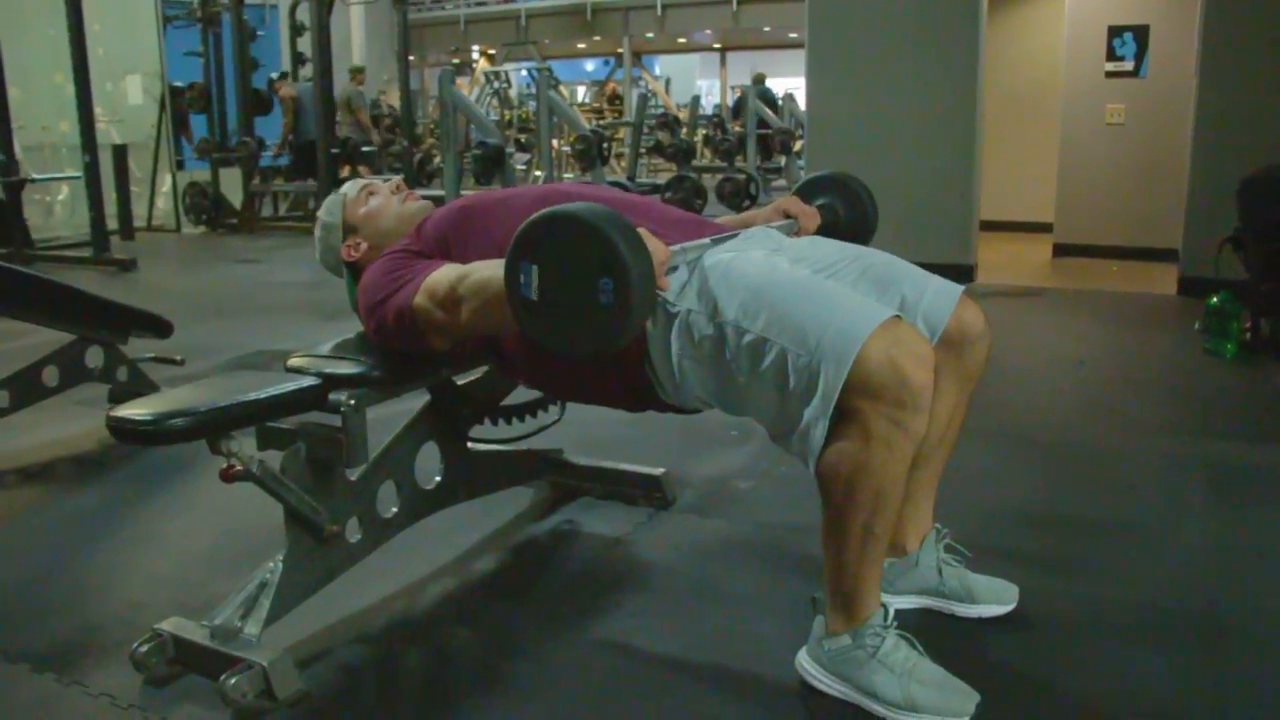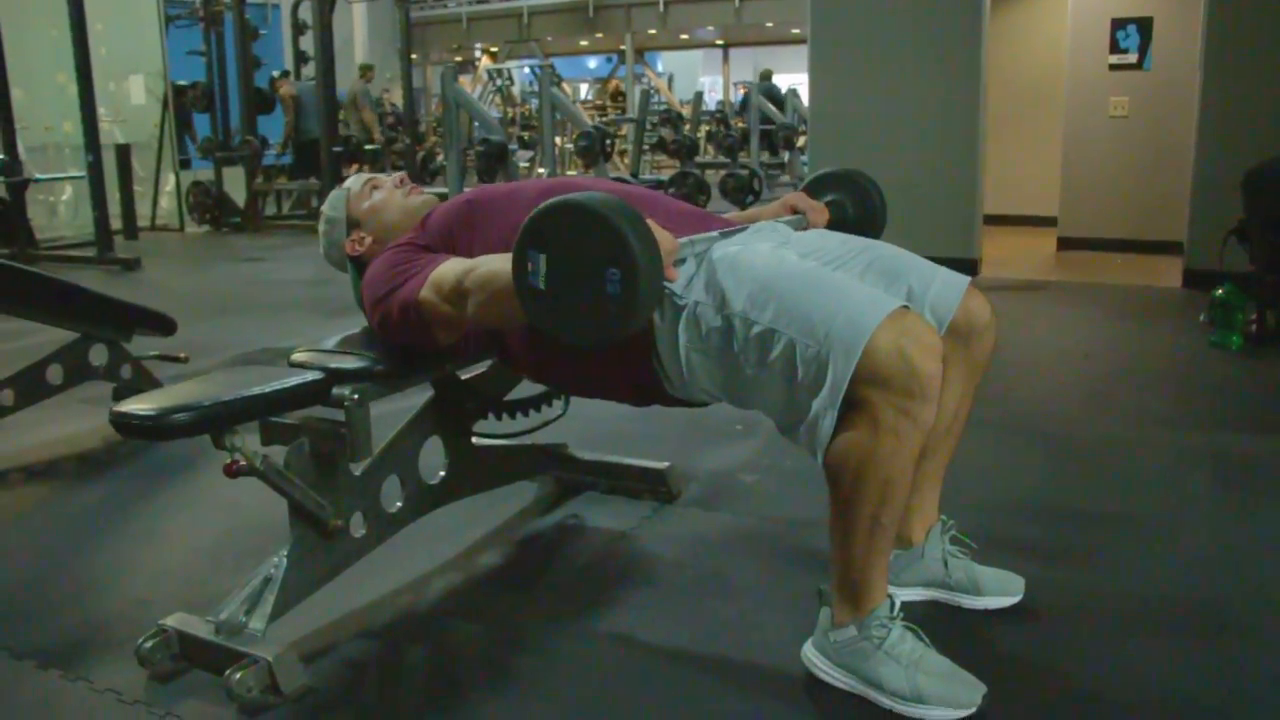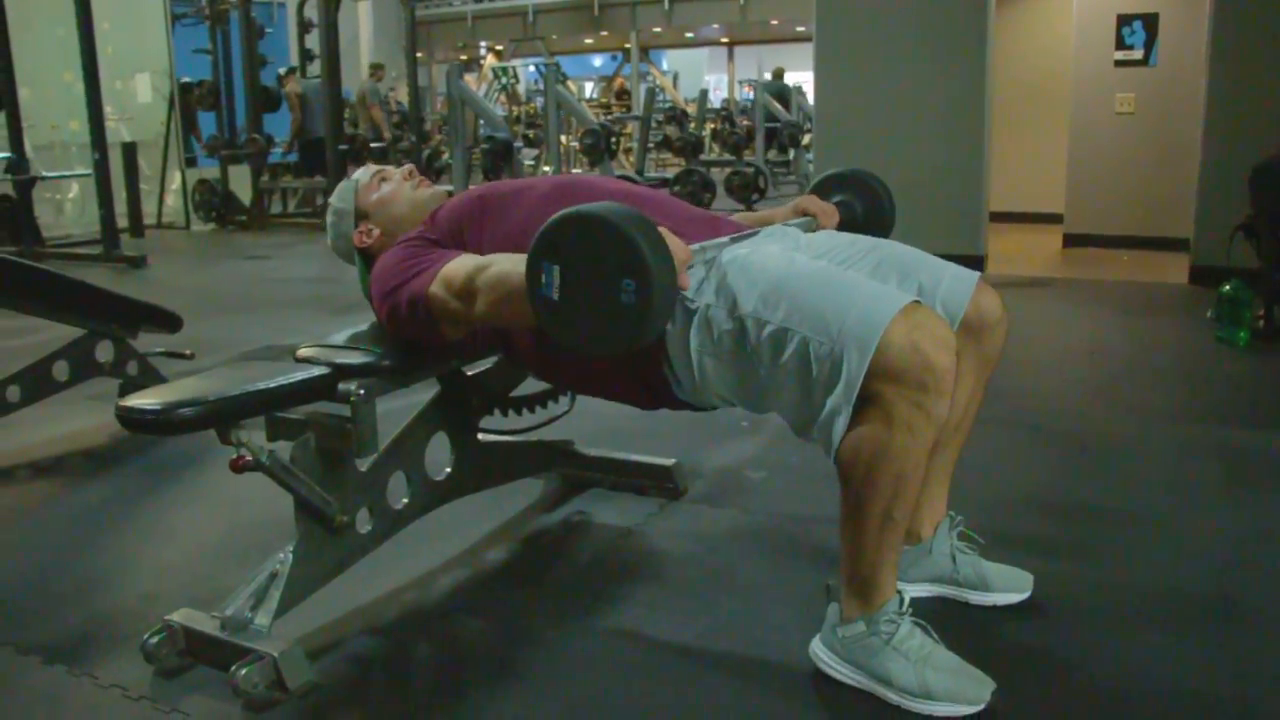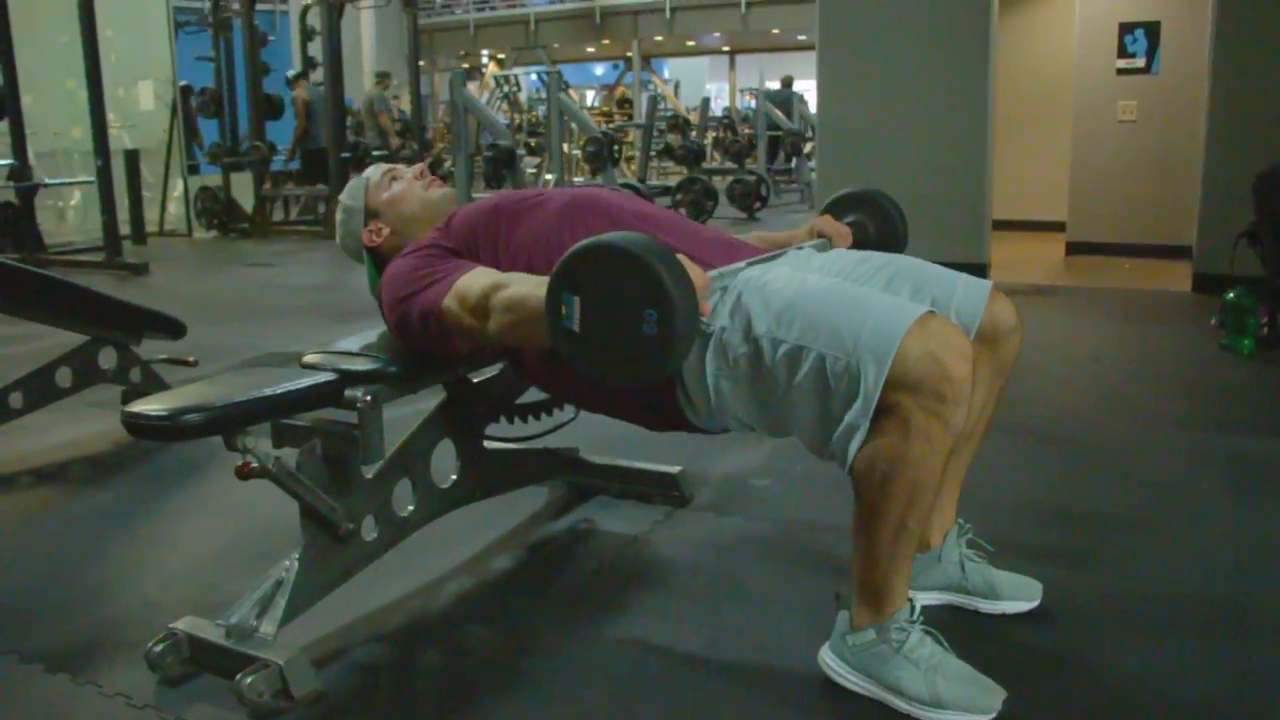
dt=0.2s
person 1, frame 1
left shoulder: (460, 230)
right shoulder: (391, 279)
right elbow: (461, 299)
left wrist: (753, 214)
right hip: (670, 291)
left knee: (958, 330)
right knee: (893, 375)
left ankle: (906, 554)
right ankle: (848, 636)
person 1, frame 2
left shoulder: (476, 220)
right shoulder: (397, 273)
right elbow: (466, 293)
left wrist: (759, 210)
right hip: (678, 285)
left knee: (965, 319)
right knee: (902, 365)
left ankle: (913, 546)
right ankle: (856, 627)
person 1, frame 3
left shoulder: (482, 216)
right shoulder: (404, 266)
right elbow: (479, 289)
left wrist: (770, 214)
right hip: (687, 292)
left knee: (976, 314)
right knee: (916, 359)
left ankle: (920, 542)
right ankle: (864, 624)
person 1, frame 4
left shoulder: (500, 225)
right shoulder: (414, 274)
right elbow: (495, 306)
left wrist: (786, 235)
right hip: (700, 315)
left knee: (991, 323)
right knee: (933, 368)
left ankle: (933, 550)
right ankle: (874, 632)
